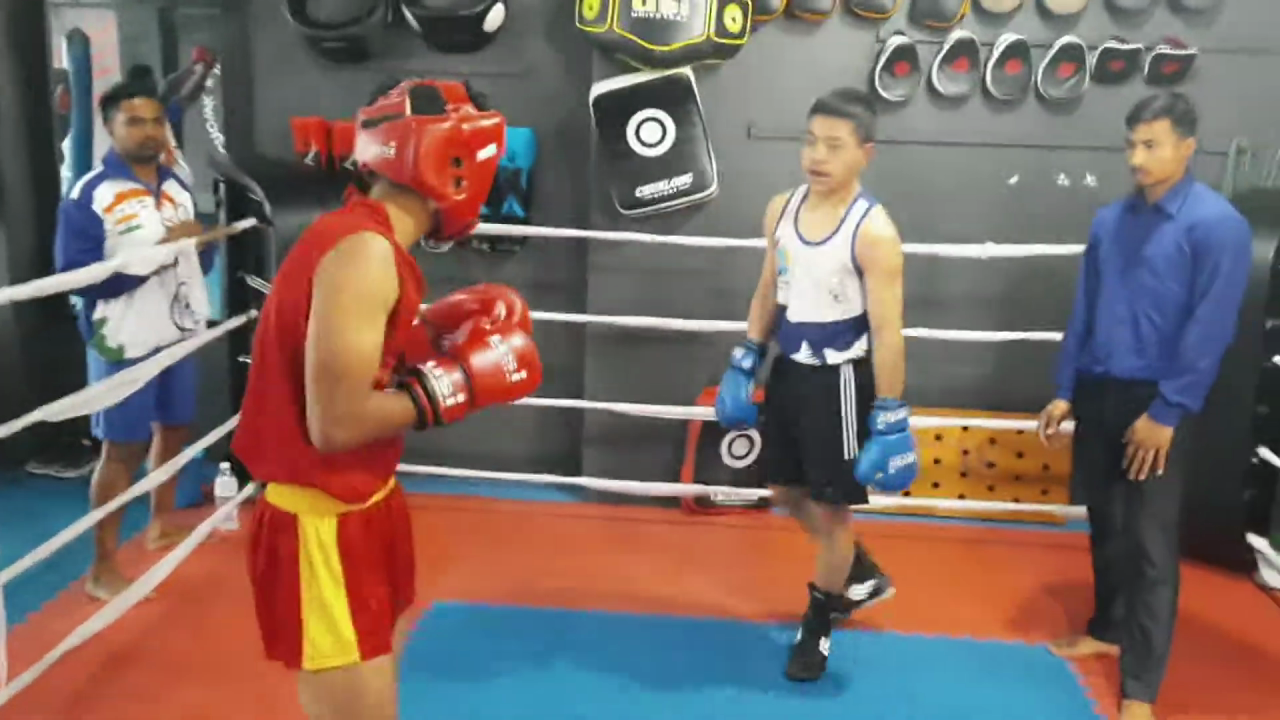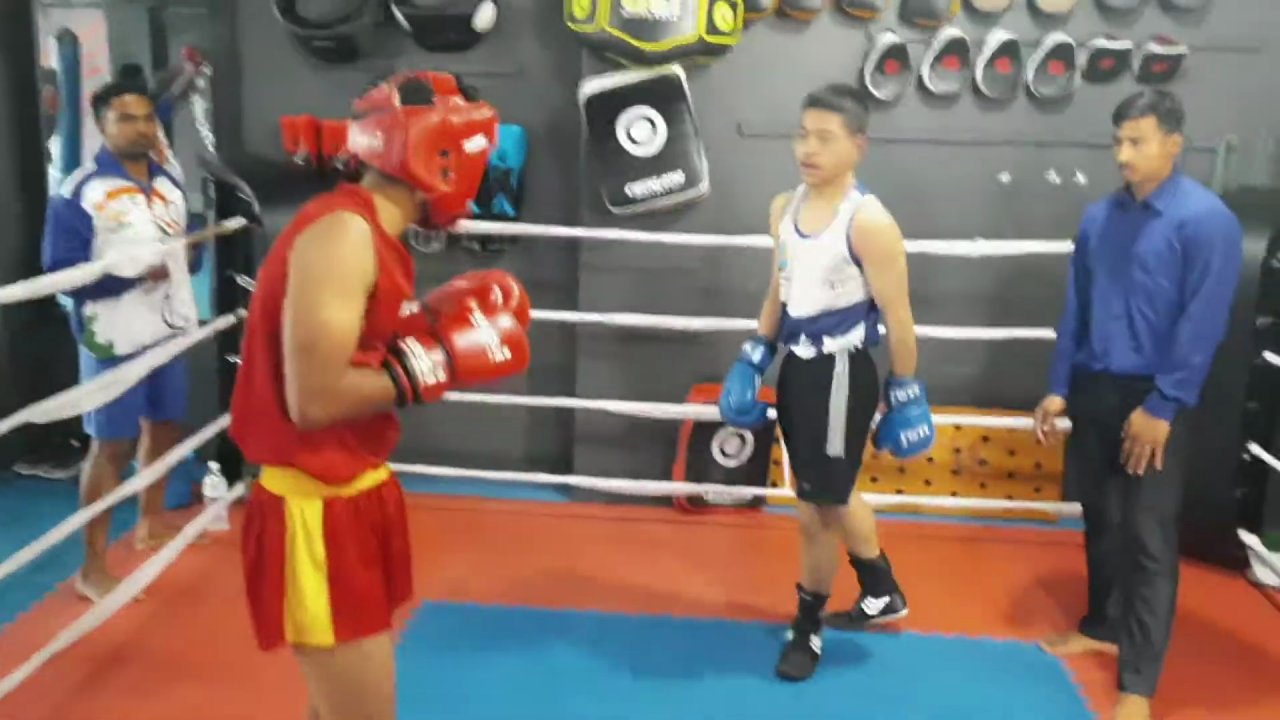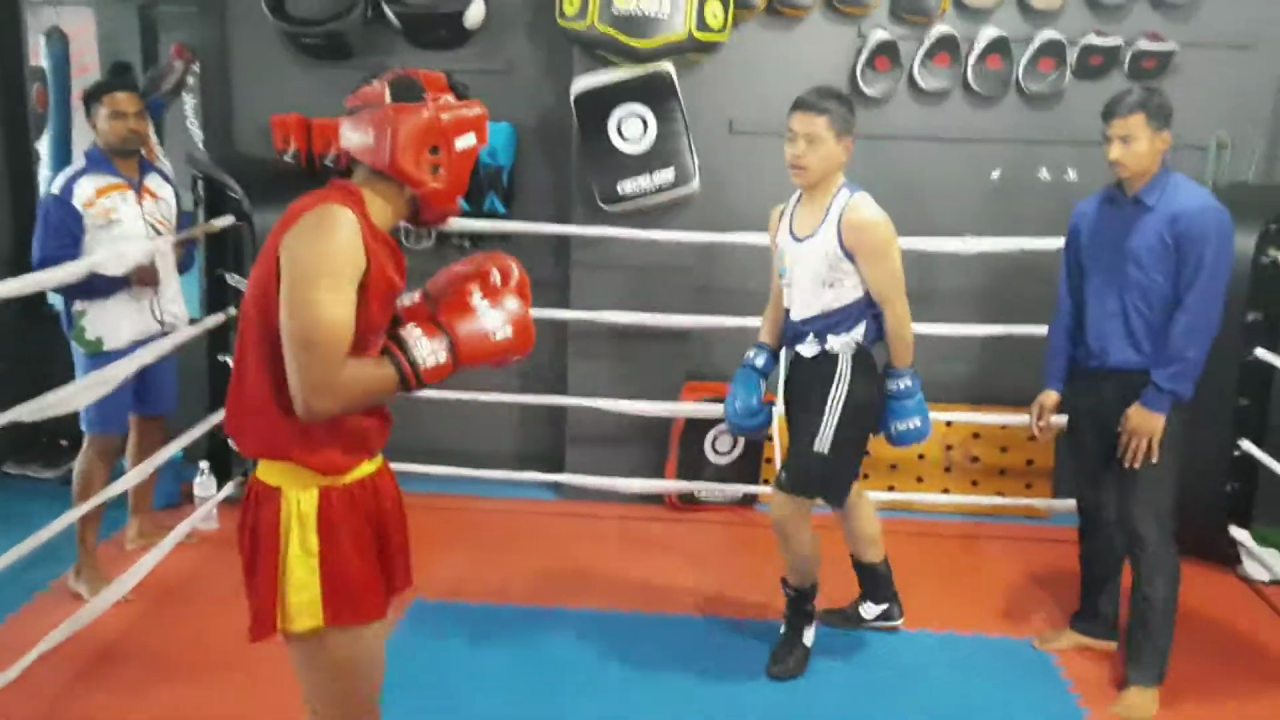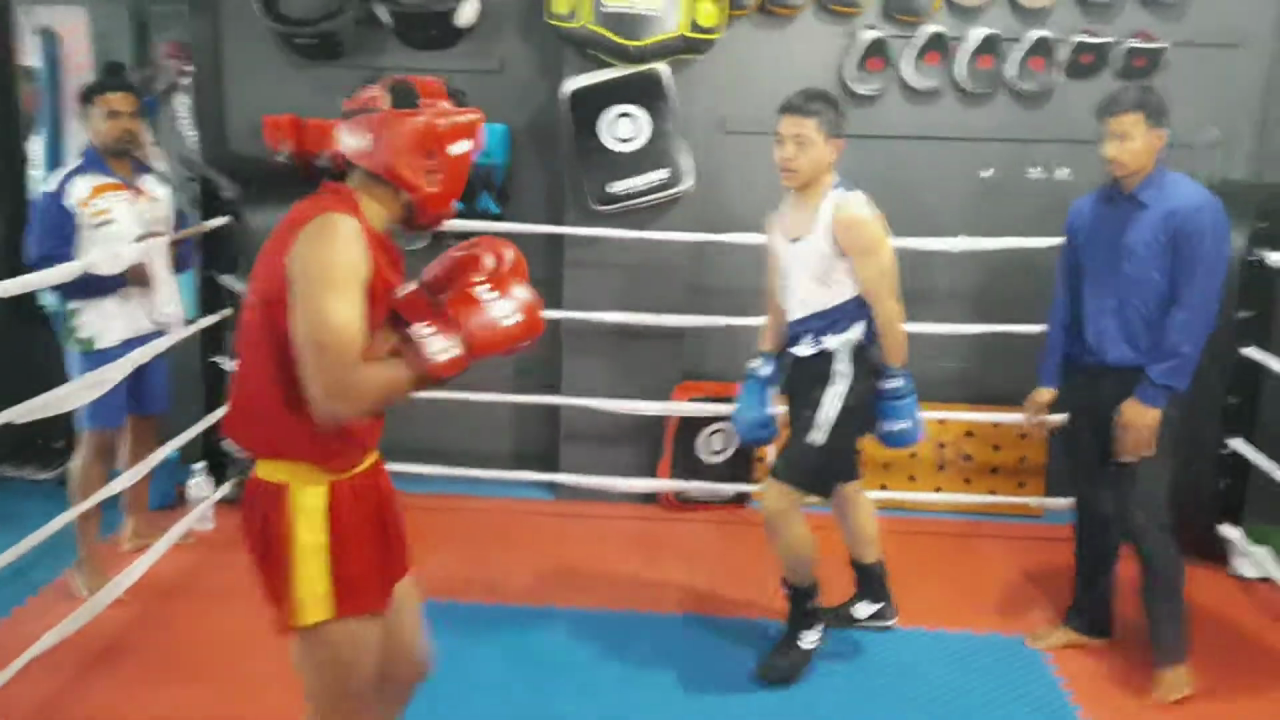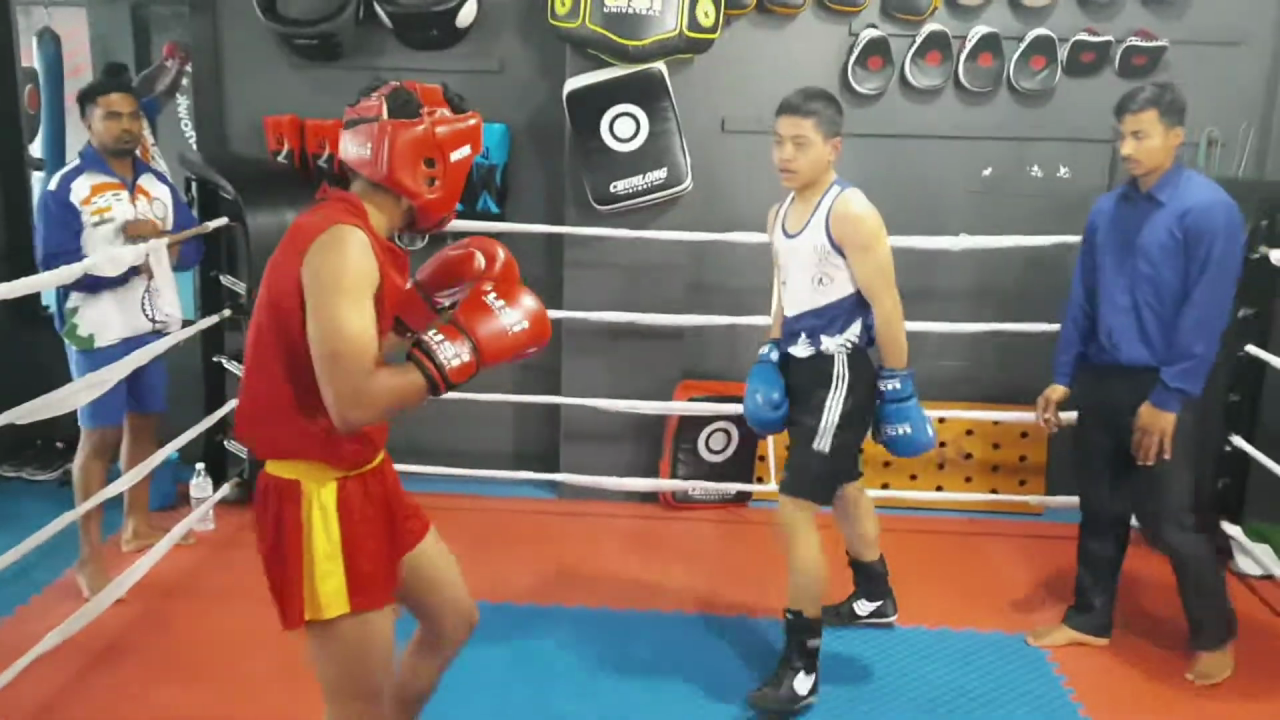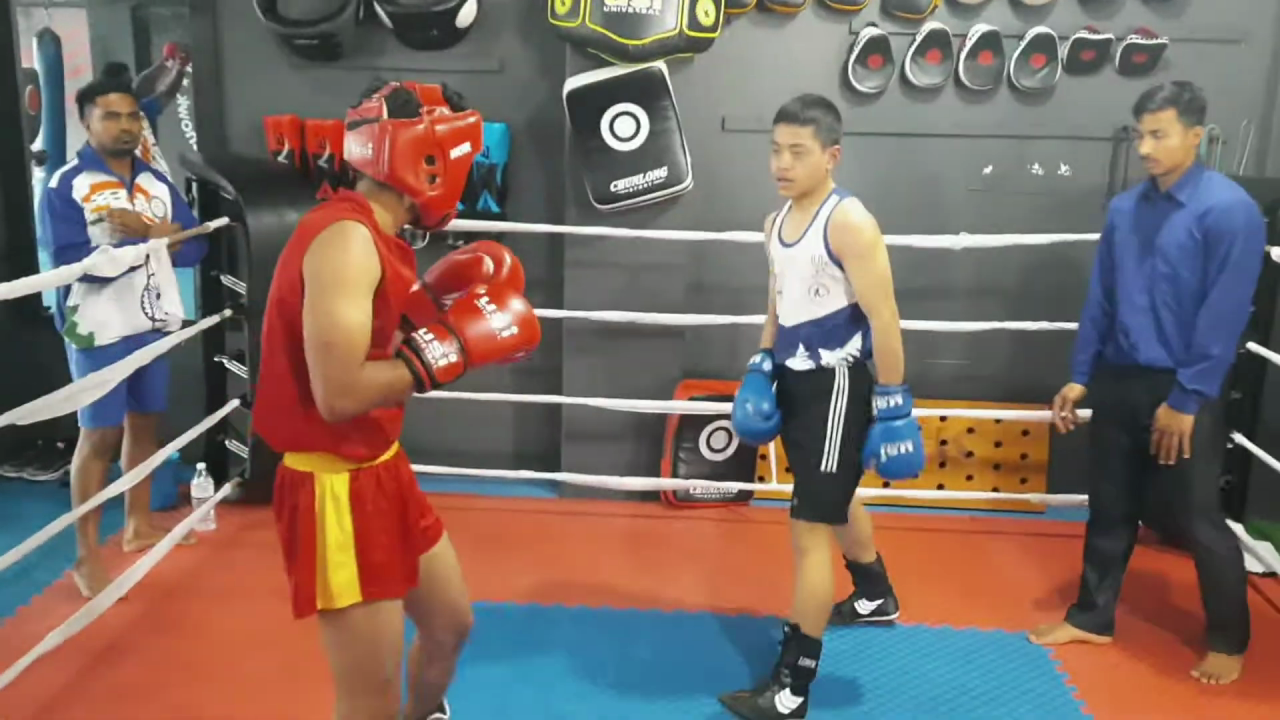
dt=0.1s
person 1, frame 1
left shoulder: (367, 239)
right shoulder: (364, 251)
right elbow: (335, 424)
left wrist: (431, 338)
right wrist: (456, 381)
left hip: (364, 509)
right hip: (321, 525)
person 1, frame 2
left shoulder: (374, 236)
right shoulder: (341, 233)
right elbow: (314, 399)
left wrist: (429, 322)
right wrist: (439, 358)
left hip: (364, 493)
right hip: (316, 509)
person 1, frame 3
left shoulder: (368, 231)
right shoulder: (331, 226)
right elbow: (318, 393)
left wrist: (427, 312)
right wrist: (441, 345)
left hip: (360, 484)
right hip: (312, 501)
person 1, frame 4
left shoulder: (354, 231)
right shoulder: (332, 233)
right elbow: (339, 397)
left wrist: (425, 303)
right wrist: (453, 337)
left hip: (353, 478)
right hip: (310, 495)
left knee: (403, 663)
person 1, frame 5
left shoulder: (362, 238)
right shoulder: (342, 243)
right elbow: (355, 403)
left wrist: (424, 306)
right wrist: (464, 344)
left hip: (362, 476)
right hip: (322, 494)
left knee: (454, 618)
person 1, frame 6
left shoulder: (378, 236)
right shoulder: (345, 239)
right elbow: (338, 392)
left wrist: (433, 301)
right wrist: (458, 345)
left hip: (381, 468)
right hip: (336, 486)
left knee: (451, 622)
person 2, frame 1
left shoulder: (1217, 225)
right shoulder: (1109, 221)
left elbow: (1209, 331)
left wrist: (1166, 412)
right wrist: (1064, 391)
left hip: (1154, 403)
right hip: (1098, 395)
left knee: (1150, 545)
right knee: (1105, 526)
right ankle: (1108, 629)
person 2, frame 2
left shoulder: (1206, 219)
right shoulder: (1098, 217)
left elbow: (1203, 324)
left wrist: (1161, 406)
right wrist: (1059, 387)
left hip: (1153, 398)
right hip: (1095, 391)
left knee: (1149, 540)
right knee: (1101, 521)
right ankle: (1103, 626)
person 2, frame 3
left shoulder: (1197, 213)
right shoulder: (1088, 214)
left elbow: (1197, 319)
left wrist: (1158, 400)
right wrist: (1055, 382)
left hip: (1149, 393)
right hip: (1091, 386)
left knee: (1147, 532)
right knee: (1096, 517)
right ankle: (1094, 622)
person 2, frame 4
left shoulder: (1194, 209)
right shoulder: (1087, 211)
left elbow: (1194, 313)
left wrist: (1153, 395)
right wrist: (1050, 379)
left hip: (1149, 387)
right hip: (1092, 381)
left knee: (1148, 520)
right knee: (1094, 510)
left ankle: (1171, 653)
right ankle: (1087, 620)
person 2, frame 5
left shoulder: (1209, 210)
right shoulder: (1107, 210)
left elbow: (1207, 315)
left wrist: (1169, 399)
right wrist: (1064, 376)
left hip: (1164, 390)
right hip: (1104, 382)
left knee: (1174, 521)
right knee: (1100, 511)
left ankle: (1216, 637)
right ankle: (1088, 619)
person 2, frame 6
left shoulder: (1229, 209)
right shoulder: (1124, 209)
left elbow: (1226, 314)
left wrist: (1189, 397)
right wrist: (1080, 376)
left hip: (1184, 389)
right hip: (1120, 382)
left knee: (1198, 521)
right knee: (1109, 506)
left ankle: (1228, 641)
right ankle: (1092, 617)
person 3, frame 1
left shoulder: (874, 234)
right shoulder: (782, 209)
left elbow: (888, 334)
left wrist: (891, 419)
right wrist: (744, 360)
left hip: (841, 381)
right hip: (788, 370)
left knee: (831, 508)
right knee: (789, 492)
left ankle: (817, 628)
right ankle: (865, 577)
person 3, frame 2
left shoulder: (869, 222)
right shoulder: (784, 208)
left elbow: (897, 317)
left wrist: (906, 395)
right wrist: (752, 358)
left hip: (839, 373)
right hip: (796, 368)
left knee: (814, 512)
right knee: (834, 493)
left ankle: (808, 627)
right ankle: (881, 594)
person 3, frame 3
left shoulder: (861, 218)
right shoulder: (783, 215)
left elbow: (895, 310)
left wrist: (903, 385)
right wrist: (756, 364)
left hip: (844, 372)
right hip: (803, 367)
left knee: (786, 508)
right knee: (842, 490)
left ankle: (798, 622)
right ankle: (880, 600)
person 3, frame 4
left shoulder: (853, 217)
right shoulder: (780, 217)
left elbow: (886, 309)
left wrist: (895, 388)
right wrist: (762, 370)
left hip: (842, 372)
right hip: (803, 369)
left knee: (778, 499)
right knee: (840, 486)
left ankle: (801, 622)
right ankle: (874, 600)
person 3, frame 5
left shoulder: (851, 212)
right shoulder: (779, 213)
left elbow: (885, 306)
left wrist: (898, 389)
right wrist: (768, 361)
left hip: (838, 374)
right hip: (799, 369)
left knee: (796, 512)
right knee: (843, 485)
left ankle: (802, 661)
right ankle: (875, 597)
person 3, frame 6
left shoulder: (851, 223)
right shoulder: (776, 223)
left elbow: (884, 321)
left wrist: (894, 407)
right wrist: (759, 369)
left hip: (838, 387)
right hip: (791, 382)
left knee: (809, 531)
right knee: (834, 500)
right ankle: (876, 597)
person 4, frame 1
left shoulder: (178, 187)
right shoulder: (89, 194)
right elbow: (76, 276)
left wrist: (199, 246)
right wrist: (151, 256)
left hip: (178, 333)
right hip: (124, 342)
left knee: (174, 428)
right knee: (122, 447)
left ankle: (162, 522)
right ankle: (103, 567)
person 4, frame 2
left shoulder: (170, 185)
right shoulder: (80, 192)
right elbow: (62, 272)
left wrist: (189, 255)
right wrist: (136, 271)
left hip: (170, 329)
right hip: (114, 338)
left knee: (164, 427)
right knee: (112, 445)
left ankle: (151, 521)
right ankle: (93, 567)
person 4, frame 3
left shoulder: (161, 182)
right shoulder: (70, 188)
left elbow: (182, 249)
right elbow: (50, 269)
left wrist: (179, 254)
right wrist: (123, 275)
left hip: (159, 327)
right hip: (104, 334)
left knee: (151, 424)
right knee: (104, 440)
left ankle: (141, 521)
right ankle: (85, 564)
person 4, frame 4
left shoulder: (156, 183)
right shoulder: (65, 188)
left elbow: (185, 251)
right elbow: (44, 267)
left wrist: (170, 253)
right wrist: (120, 275)
left hip: (152, 325)
right hip: (97, 331)
left knee: (143, 423)
right knee: (99, 437)
left ankle: (136, 523)
right ankle: (86, 559)
person 4, frame 5
left shoulder: (158, 183)
right shoulder: (66, 186)
left elbow: (191, 248)
right elbow: (57, 265)
left wrist: (161, 241)
right wrist: (129, 263)
left hip: (152, 325)
right hip: (97, 330)
left knee: (143, 423)
right knee: (100, 434)
left ankle: (137, 524)
right ankle: (89, 557)
person 4, frame 6
left shoulder: (157, 182)
right shoulder: (65, 185)
left elbow: (195, 247)
right elbow: (72, 259)
left wrist: (139, 233)
right wrist: (147, 239)
left hip: (153, 323)
right hip: (97, 328)
left knee: (144, 423)
right knee: (99, 435)
left ankle: (138, 524)
right ankle: (87, 557)
